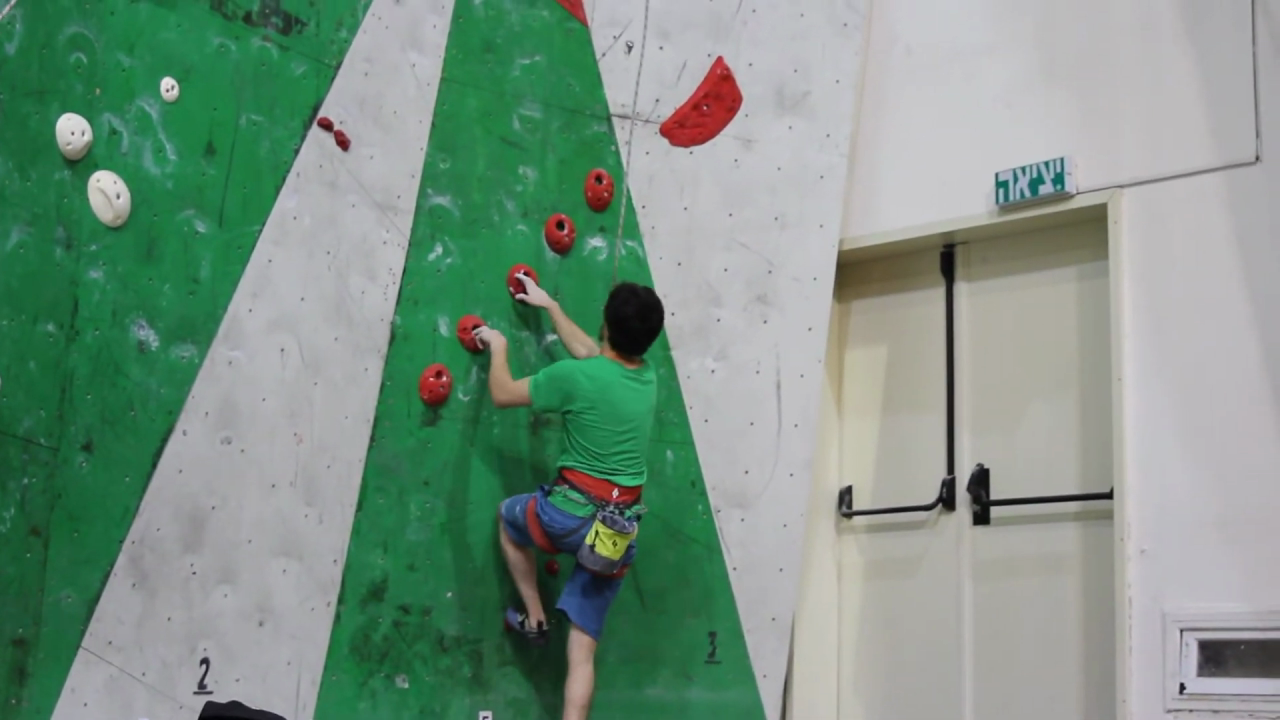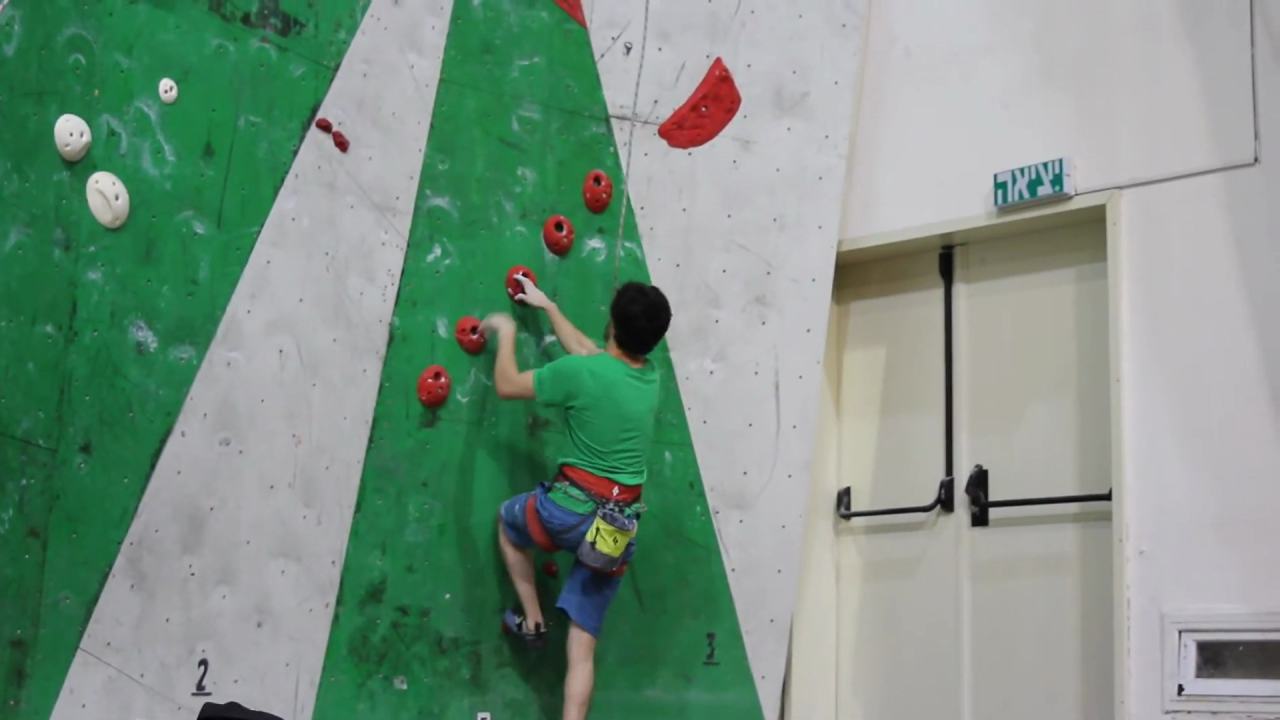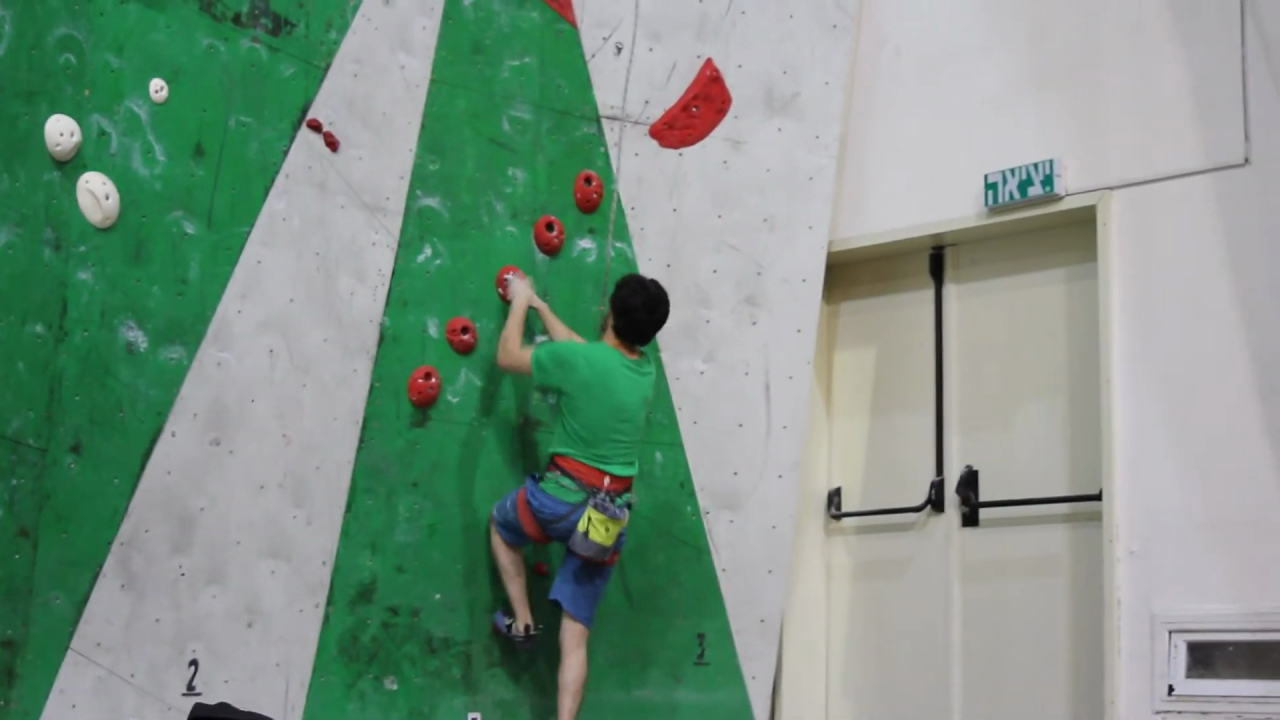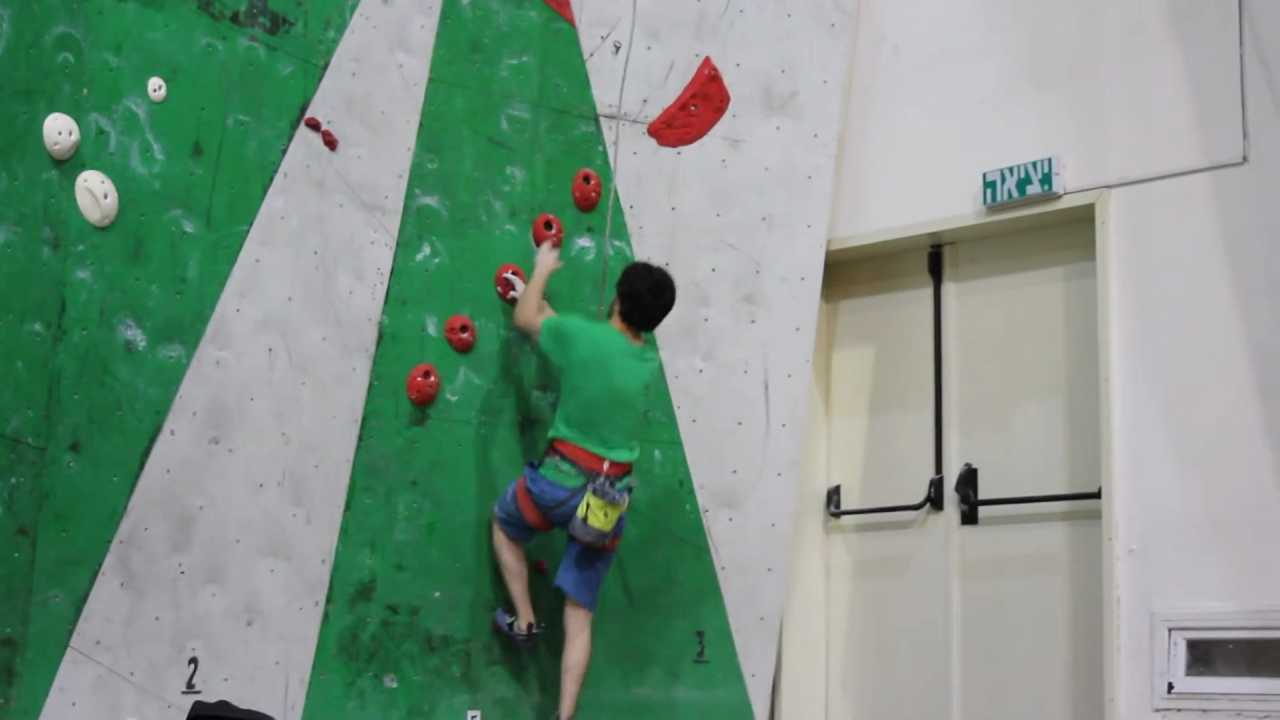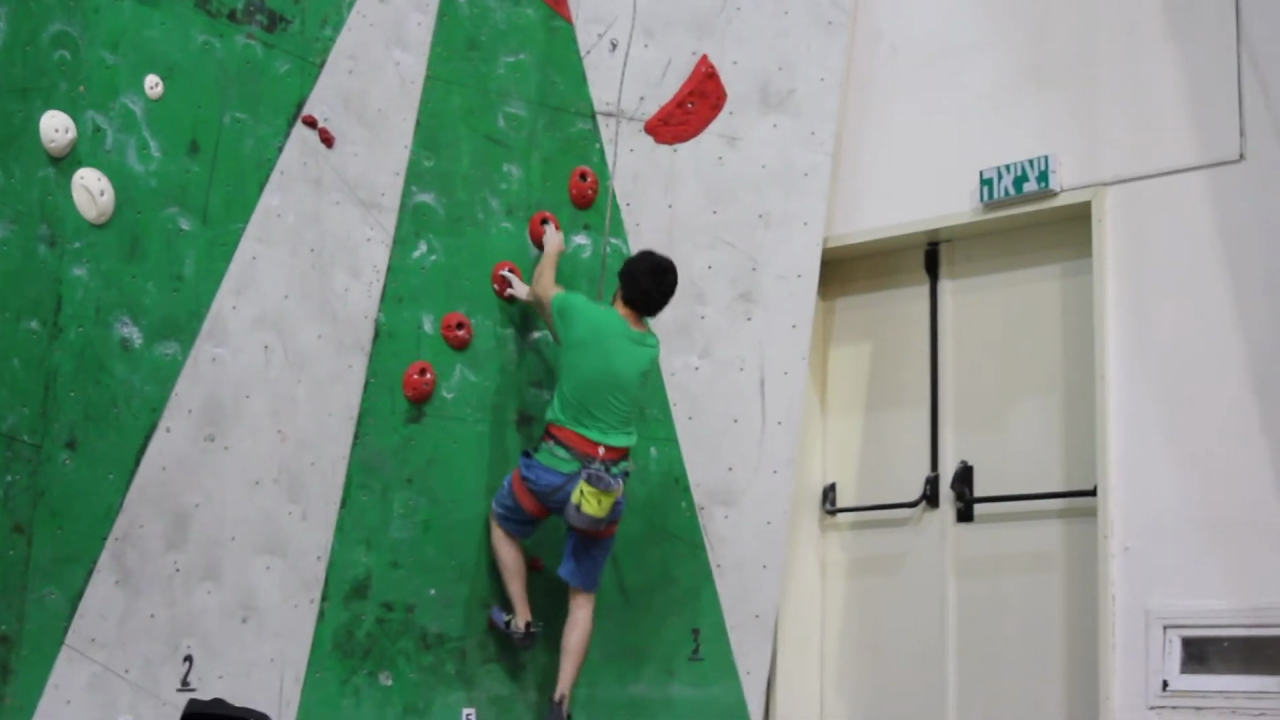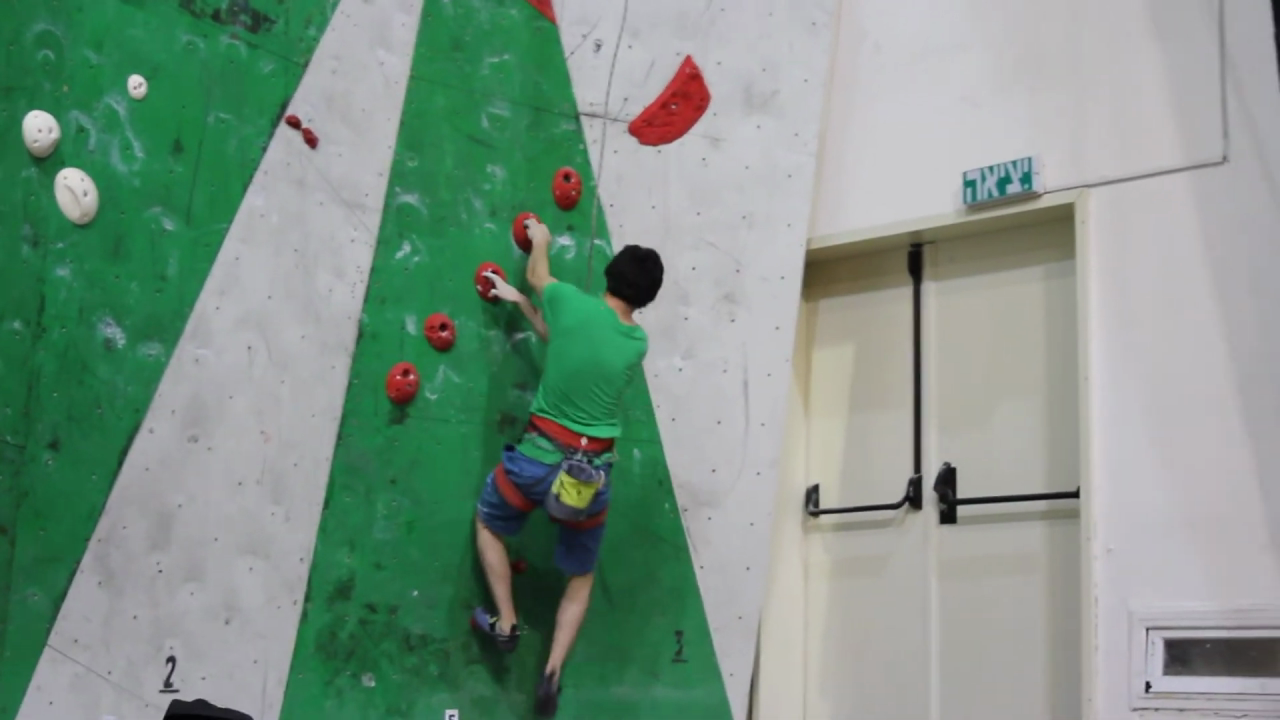
dt=0.1s
person 1, frame 1
left shoulder: (575, 377)
right shoulder: (647, 376)
left elbow: (502, 394)
right elbow: (592, 354)
left wrist: (497, 346)
right wrist: (551, 306)
left hip: (571, 513)
left knee: (508, 515)
right knee: (583, 647)
left ankle: (535, 618)
person 1, frame 2
left shoulder: (581, 375)
right shoulder: (652, 377)
left elbow: (505, 385)
left wrist: (506, 334)
right wrist: (549, 307)
left hip: (569, 509)
right hip: (618, 529)
left knee: (508, 519)
right knee: (582, 643)
left ankle: (532, 620)
person 1, frame 3
left shoulder: (574, 359)
right shoulder: (646, 369)
left elbow: (508, 357)
left wrist: (519, 306)
right wrist: (539, 307)
left hip: (561, 497)
right hip: (612, 516)
left knee: (500, 520)
right knee: (574, 634)
left ankle: (522, 622)
person 1, frame 4
left shoulder: (583, 334)
right shoulder: (650, 359)
left elbow: (524, 318)
left wrist: (543, 269)
right wrist: (535, 301)
left hip: (559, 481)
right hip: (610, 499)
left knee: (502, 523)
right knee: (580, 614)
left ankle: (524, 621)
person 1, frame 5
left shoulder: (584, 315)
right shoulder: (650, 347)
left elbow: (543, 287)
left wrist: (552, 248)
right wrist: (534, 296)
left hip: (556, 467)
right hip: (608, 485)
left knee: (501, 520)
right knee: (581, 597)
left ankle: (521, 619)
person 1, frame 6
left shoulder: (575, 304)
right shoulder: (638, 343)
left elbow: (537, 276)
left wrist: (539, 241)
right wrist: (520, 301)
left hip: (540, 455)
right hip: (592, 472)
left knee: (487, 523)
right knee: (580, 577)
left ankle: (505, 625)
right ankle: (552, 669)
